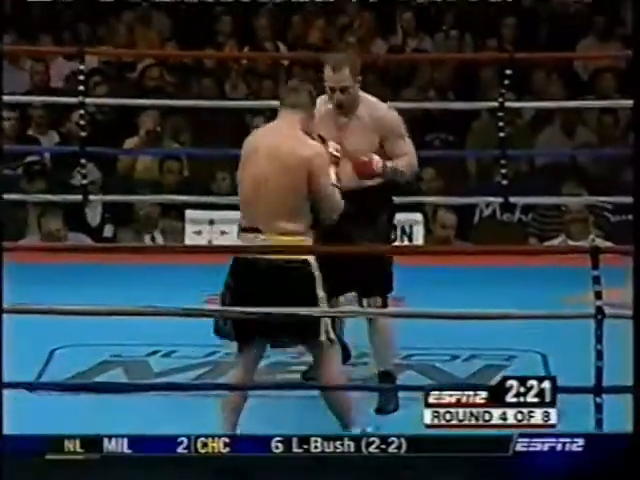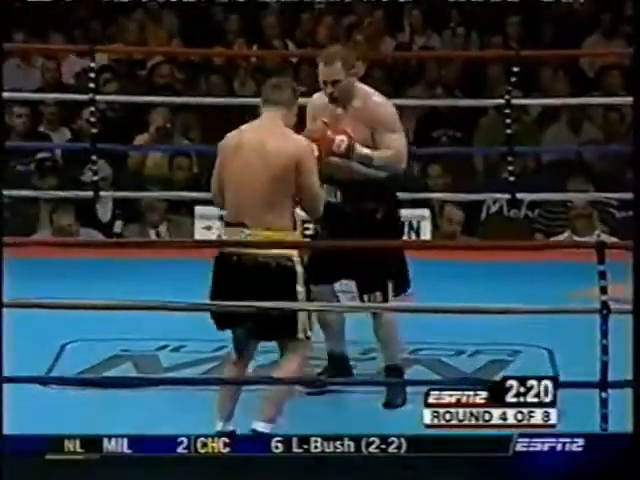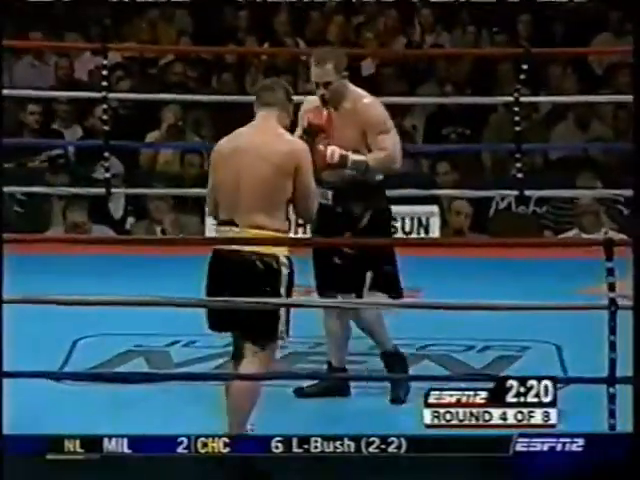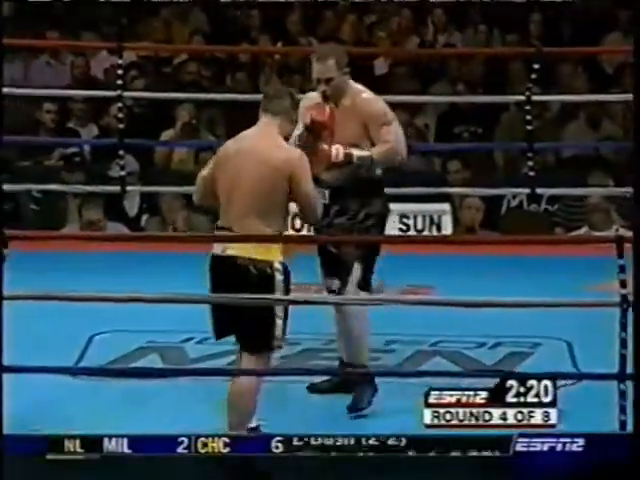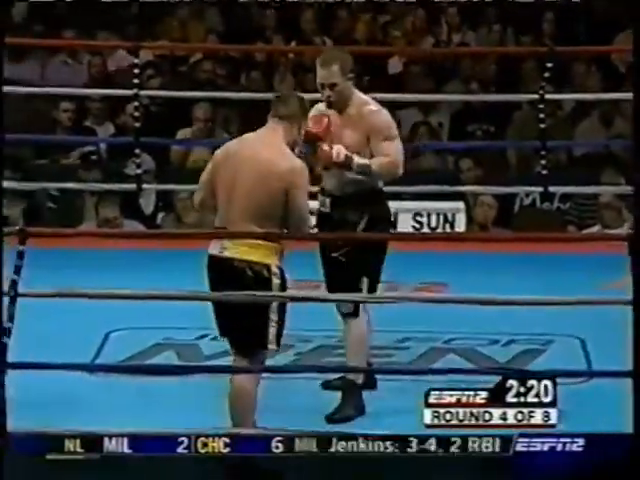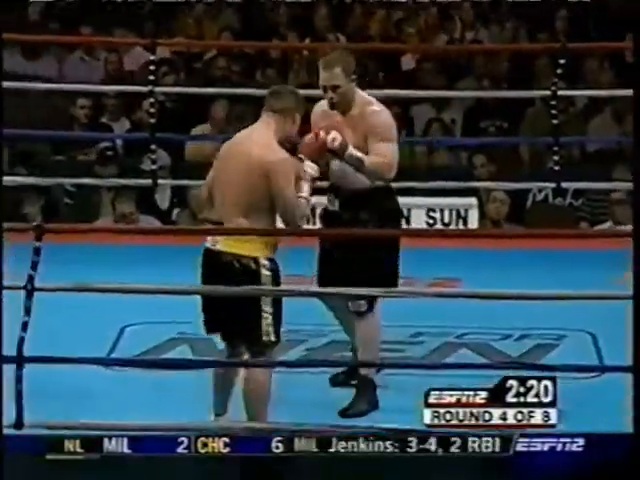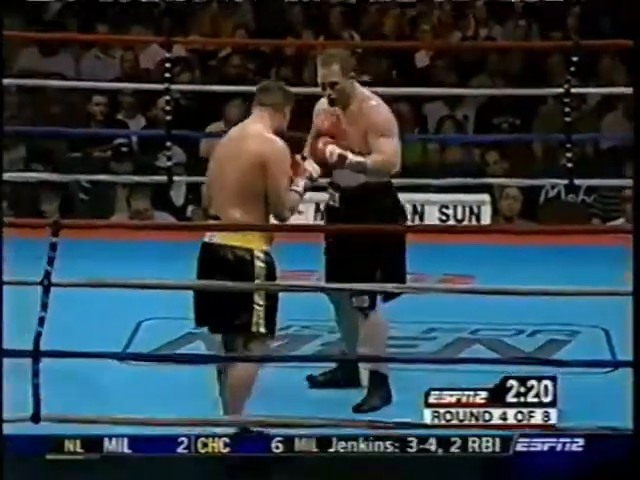
dt=0.2s
person 1, frame 1
left shoulder: (383, 116)
right shoulder: (312, 113)
left elbow: (409, 163)
left wrist: (384, 169)
left hip: (370, 209)
left knee: (374, 300)
right knee: (322, 291)
left ankle: (387, 380)
person 1, frame 2
left shoulder: (378, 108)
right shoulder: (316, 105)
left elbow: (398, 160)
left wrist: (353, 151)
left hip: (372, 203)
right hip: (334, 199)
left knee: (377, 296)
right knee: (317, 282)
left ankle: (394, 374)
right ankle: (337, 360)
person 1, frame 3
left shoulder: (368, 109)
right shoulder: (310, 107)
left elbow: (392, 159)
left wrist: (346, 160)
right wrist: (305, 138)
left hip: (363, 205)
right hip: (328, 203)
left knee: (357, 296)
right knee: (330, 295)
left ankle: (392, 357)
right ankle: (337, 374)
person 1, frame 4
left shoulder: (369, 105)
right shoulder: (309, 103)
left elbow: (397, 150)
left wrist: (352, 155)
right wrist: (306, 134)
left hip: (362, 201)
right hip: (329, 198)
left knee: (344, 288)
right knee: (338, 289)
left ankle: (363, 374)
right ankle: (348, 368)
person 1, frame 5
left shoulder: (374, 116)
right shoulder: (318, 113)
left elbow: (395, 166)
left wrist: (351, 161)
right wrist: (308, 146)
left hip: (364, 212)
right hip: (330, 208)
left knee: (353, 304)
right knee: (343, 297)
left ankle: (354, 392)
right ankle: (360, 369)
person 1, frame 6
left shoulder: (376, 116)
right shoulder: (320, 112)
left elbow: (386, 169)
right elbow: (315, 162)
left wrist: (344, 151)
left hip: (372, 210)
right hip: (338, 205)
left knee: (362, 301)
right knee: (330, 289)
left ankle: (367, 387)
right ankle: (363, 356)
person 1, frame 7
left shoulder: (375, 111)
right shoulder: (323, 108)
left elbow: (390, 164)
right elbow: (315, 159)
left wrist: (345, 158)
right wrist: (316, 149)
left hip: (373, 206)
right hip: (340, 202)
left knee: (366, 299)
right knee: (338, 290)
left ankle: (379, 382)
right ankle: (348, 366)
person 2, frame 1
left shoulder: (250, 143)
right shoulder: (312, 151)
right elbow: (331, 212)
right wrist: (330, 176)
left hip: (247, 259)
right hip: (291, 261)
left knee: (248, 353)
right knee: (325, 352)
left ankle: (227, 435)
right ankle: (353, 434)
person 2, frame 2
left shoulder: (229, 142)
right shoulder: (299, 147)
right elbow: (315, 208)
left hip: (232, 253)
right hip: (275, 256)
left knee: (242, 345)
right knee: (295, 348)
left ankle: (223, 426)
right ankle: (264, 427)
person 2, frame 3
left shoulder: (223, 146)
right shoulder: (295, 148)
left elbow: (213, 207)
right elbow: (308, 211)
left hip: (225, 253)
right hip: (265, 256)
left knee: (243, 345)
right knee: (259, 352)
left ankle: (233, 431)
person 2, frame 4
left shoulder: (227, 148)
right shoulder: (292, 157)
left elbow: (200, 197)
right elbow: (312, 215)
left hip: (223, 256)
right hip: (260, 261)
left knee: (249, 347)
right knee: (256, 357)
left ankle: (244, 426)
person 2, frame 5
left shoulder: (228, 149)
right shoulder: (292, 167)
left elbow: (201, 200)
right elbow: (299, 228)
left hip: (220, 257)
right hip: (257, 264)
left knee: (244, 349)
right knee: (249, 358)
left ankle: (242, 425)
person 2, frame 6
left shoulder: (230, 145)
right shoulder: (277, 157)
left elbow: (210, 193)
right elbow: (295, 219)
right wrist: (305, 182)
left hip: (216, 252)
right hip: (249, 258)
left knee: (234, 345)
right knee: (260, 353)
left ankle: (219, 421)
person 2, frame 7
left shoulder: (226, 141)
right shoulder: (274, 147)
right elbow: (282, 211)
right wrist: (302, 179)
left hip: (214, 246)
right hip: (245, 252)
left knee: (231, 340)
right knee: (253, 345)
